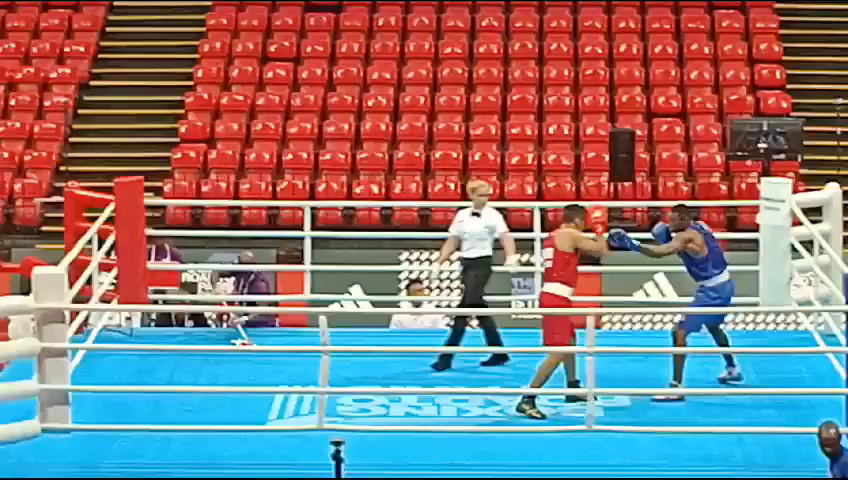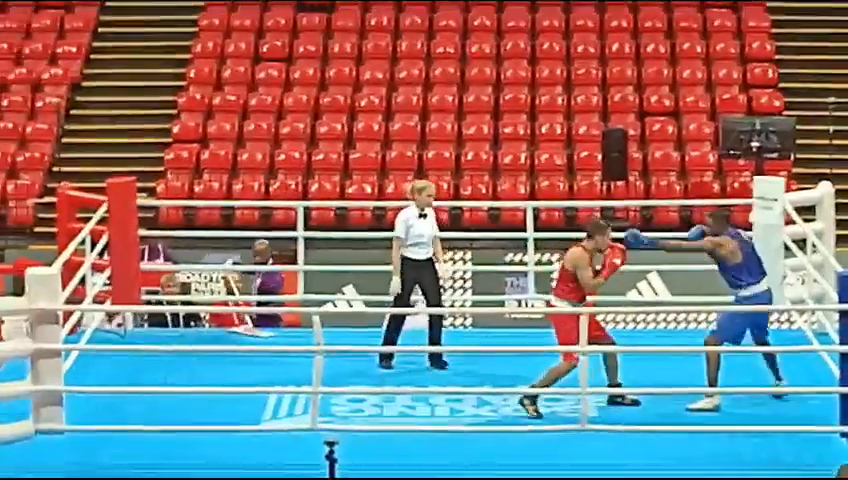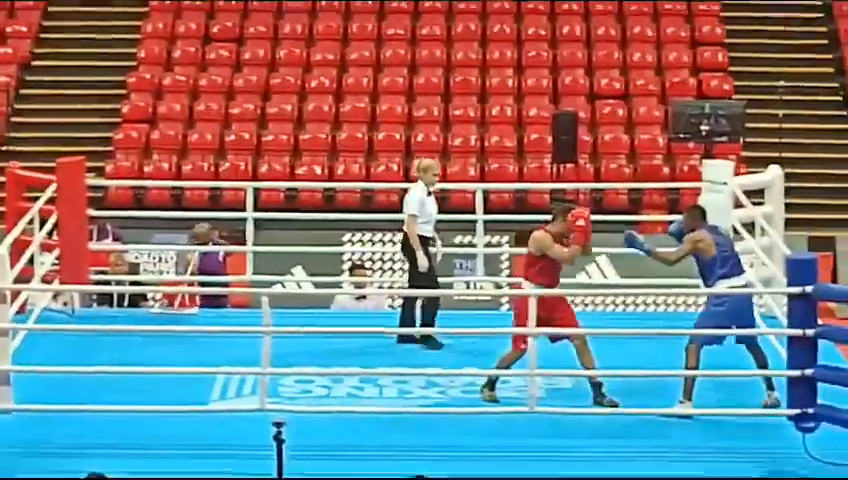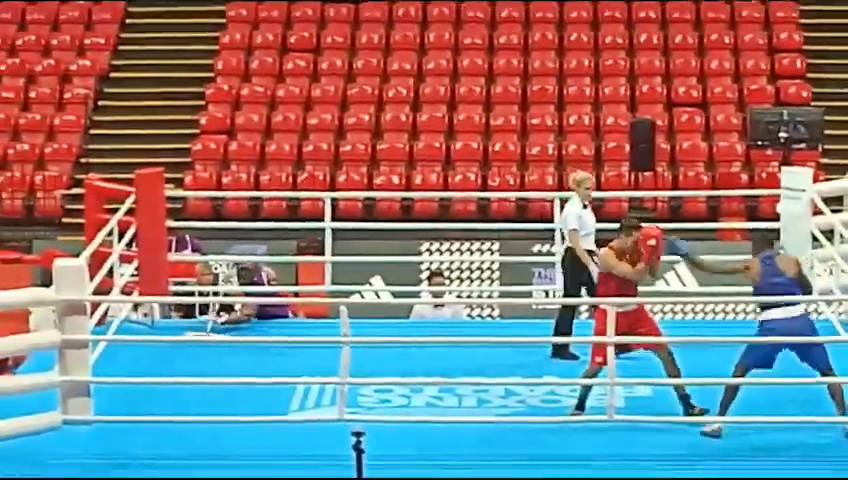
dt=0.7s
person 1, frame 1
left shoulder: (555, 237)
right shoulder: (570, 235)
right elbow: (602, 251)
left wrist: (590, 237)
right wrist: (599, 229)
left hip: (555, 296)
right hip: (556, 297)
left knee: (569, 342)
right knee: (557, 351)
left ankle: (573, 389)
right ankle: (527, 400)
person 1, frame 2
left shoulder: (586, 253)
right shoulder: (579, 255)
left elbow: (590, 279)
right elbow: (591, 288)
left wrist: (608, 264)
right wrist: (610, 268)
left hip: (577, 309)
right hip: (563, 311)
left knee: (609, 345)
right knee: (571, 360)
left ankle: (615, 394)
right ankle: (530, 396)
person 1, frame 3
left shoulder: (563, 236)
right shoulder: (540, 237)
left elbow: (585, 252)
right elbow: (569, 258)
left wrist: (585, 230)
right wrist: (579, 230)
left hip: (552, 296)
right hip: (531, 297)
left knee: (580, 340)
right knee: (520, 348)
left ankle: (598, 393)
right ankle: (489, 386)
person 1, frame 4
left shoulder: (635, 250)
right shoulder: (607, 254)
left elbow: (654, 273)
right elbow: (638, 277)
left wrist: (655, 249)
right wrist: (648, 250)
left hip: (633, 310)
right hip: (610, 313)
left knee: (665, 353)
right knee: (596, 365)
left ankle: (687, 403)
right ankle: (580, 405)
person 2, frame 1
left shoulder: (686, 236)
right shoulder: (699, 226)
left elbow: (661, 251)
left wrist: (631, 243)
right wrist: (669, 239)
left hip: (714, 290)
right hip: (722, 285)
left knee: (680, 331)
right knee: (712, 325)
left ankle: (676, 387)
right ankle: (732, 368)
person 2, frame 2
left shoulder: (718, 242)
right shoulder: (740, 236)
left elbow: (682, 247)
left wrist: (647, 241)
left hip: (748, 300)
right hip: (763, 294)
left knee: (712, 342)
right knee: (761, 341)
left ankle: (712, 398)
right ankle: (779, 380)
person 2, frame 3
left shoulder: (694, 237)
right shoulder: (721, 234)
left elbow: (671, 259)
left wrist: (643, 247)
left hip: (723, 296)
right hip: (742, 291)
left knee: (693, 347)
right knee: (752, 344)
left ankle: (685, 403)
right ankle: (771, 392)
person 2, frame 4
left shoulder: (751, 265)
right shoulder: (792, 261)
right elbow: (808, 290)
left hip: (772, 323)
right hip: (800, 321)
left knee: (740, 370)
right knee: (827, 371)
left ankle: (718, 422)
person 3, frame 1
left shoulder: (493, 215)
right shoulder: (462, 215)
left elbow: (506, 238)
right elbow: (451, 242)
left wrist: (511, 256)
right wrist: (438, 264)
left hip: (481, 265)
right hip: (467, 265)
left knee: (464, 308)
right knee: (478, 309)
left ankle: (447, 358)
right ankle: (499, 353)
person 3, frame 2
left shoulder: (430, 214)
right shoulder: (405, 216)
left elbow: (435, 241)
right elbow: (397, 248)
left wrist: (441, 263)
right wrist: (396, 276)
left hip: (427, 266)
right hip: (408, 266)
left knee: (435, 307)
right knee: (400, 310)
left ankle: (436, 356)
right ankle: (386, 356)
person 3, frame 3
left shoulder: (427, 192)
right shoulder: (416, 194)
right elbow: (411, 226)
left wrist: (434, 242)
right wrist: (420, 254)
left hip: (422, 243)
right hip: (414, 244)
left knee: (415, 288)
right knee: (431, 287)
left ankle: (404, 333)
right ankle: (426, 335)
person 3, frame 4
left shoulder: (586, 205)
right shoulder: (573, 209)
right elbow: (575, 241)
left wrist: (596, 256)
right wrist: (591, 265)
left hip: (587, 256)
right hip: (575, 258)
right knee: (571, 302)
right ankle: (559, 348)
